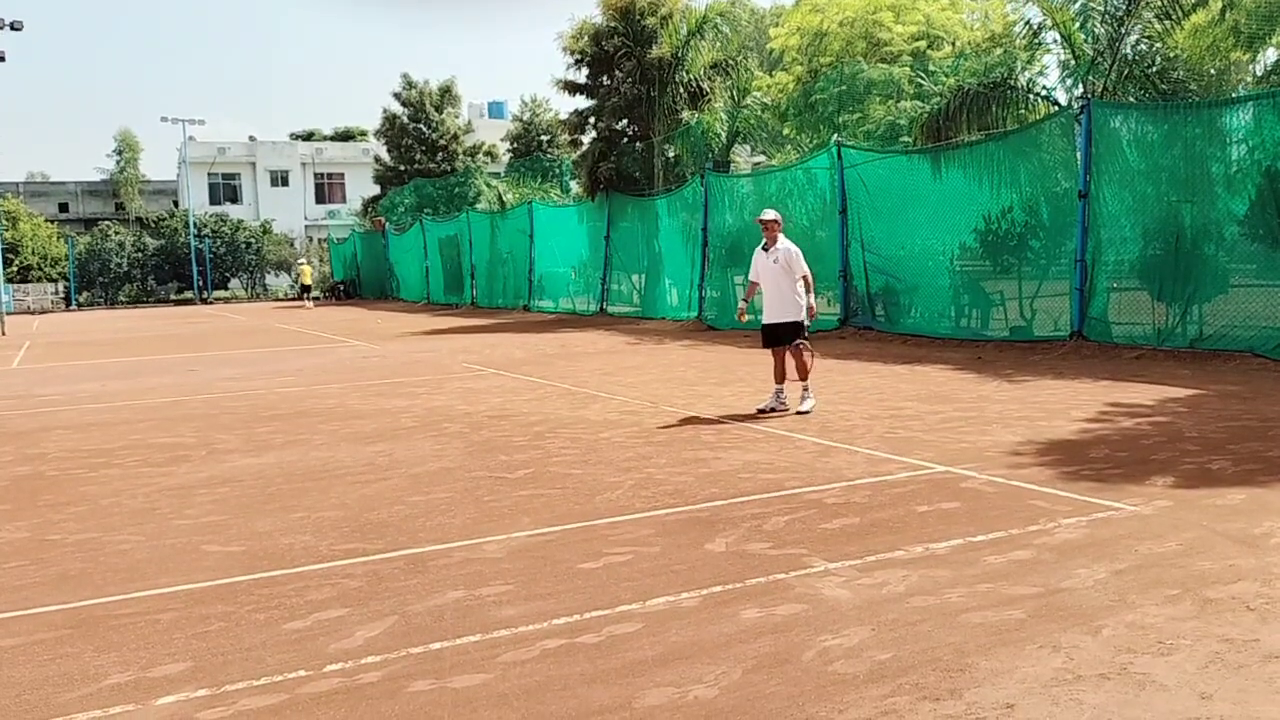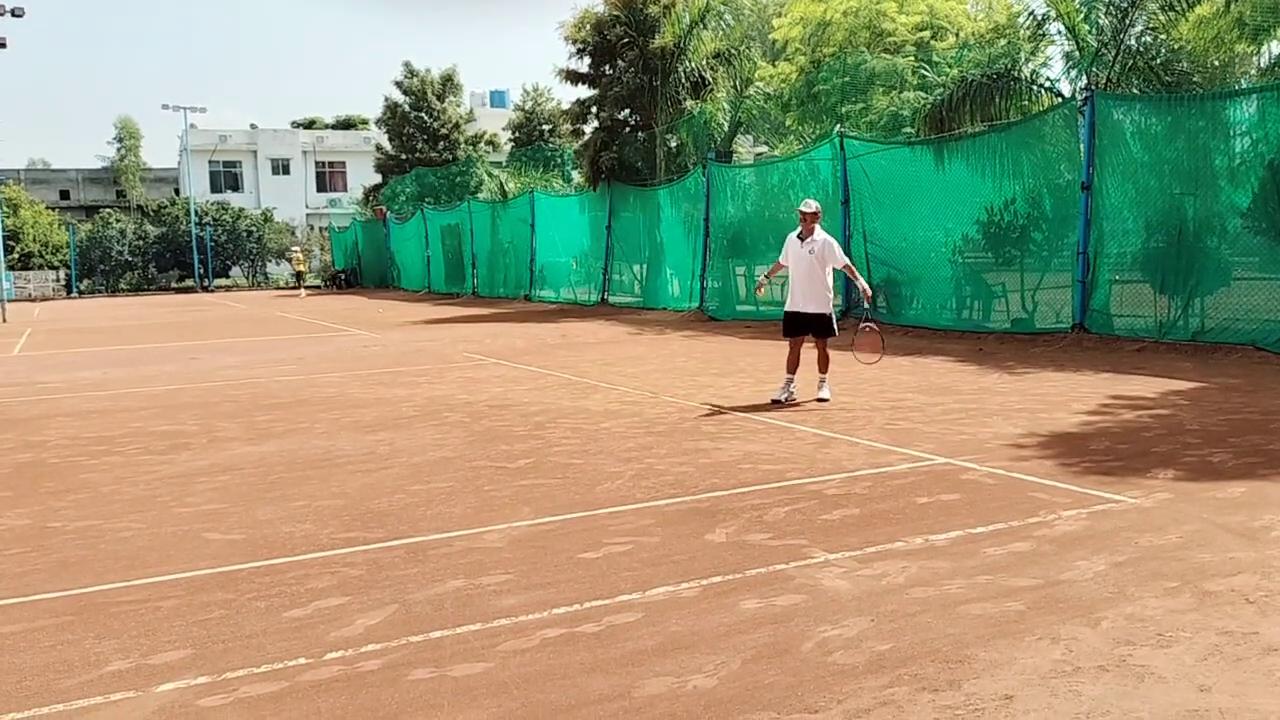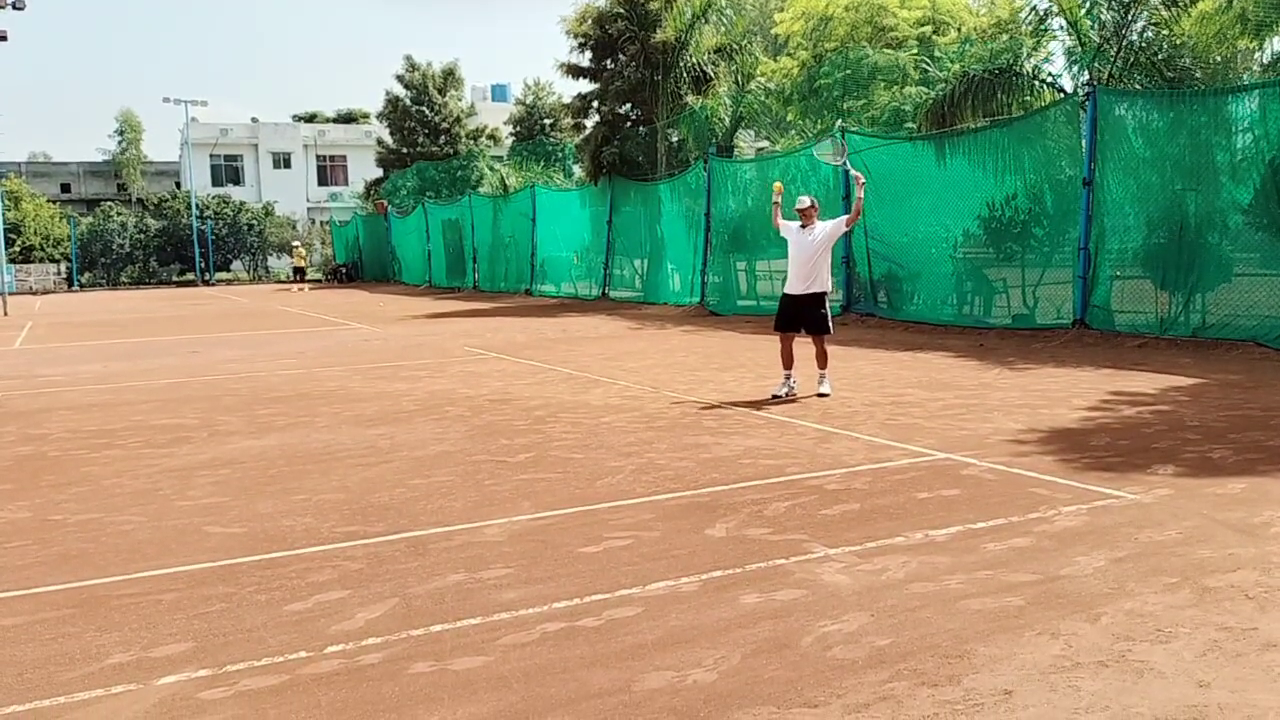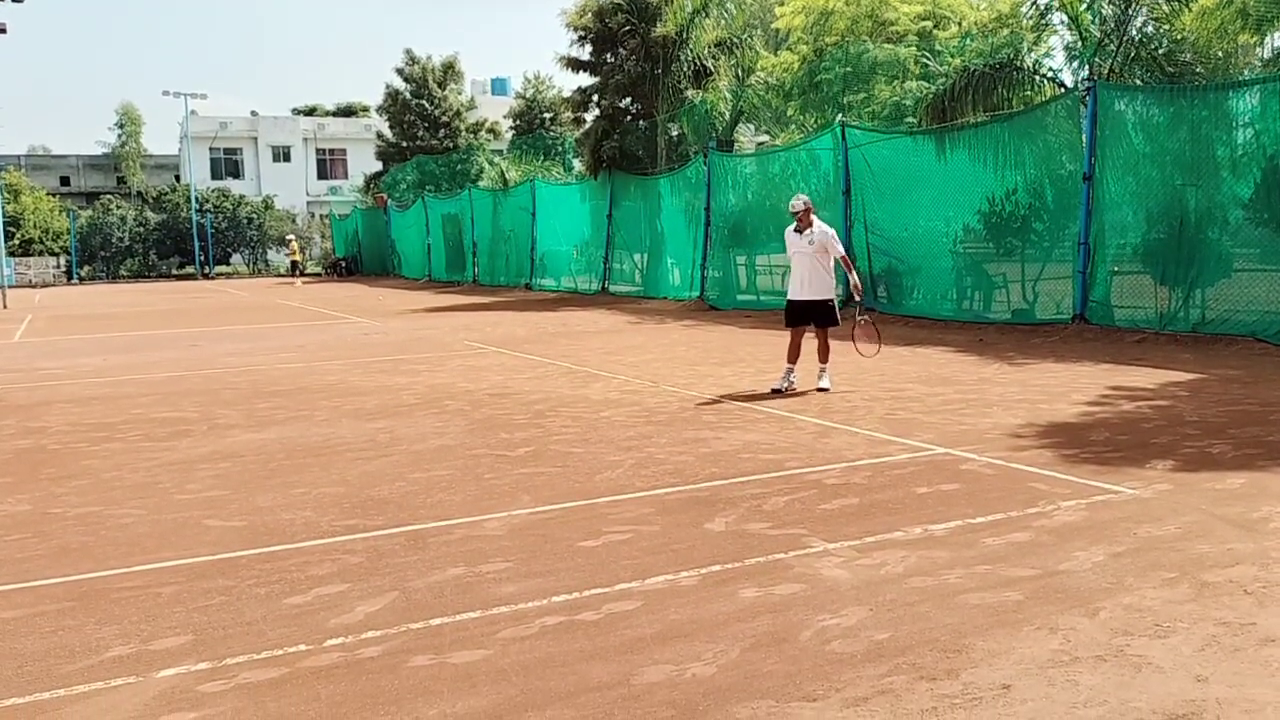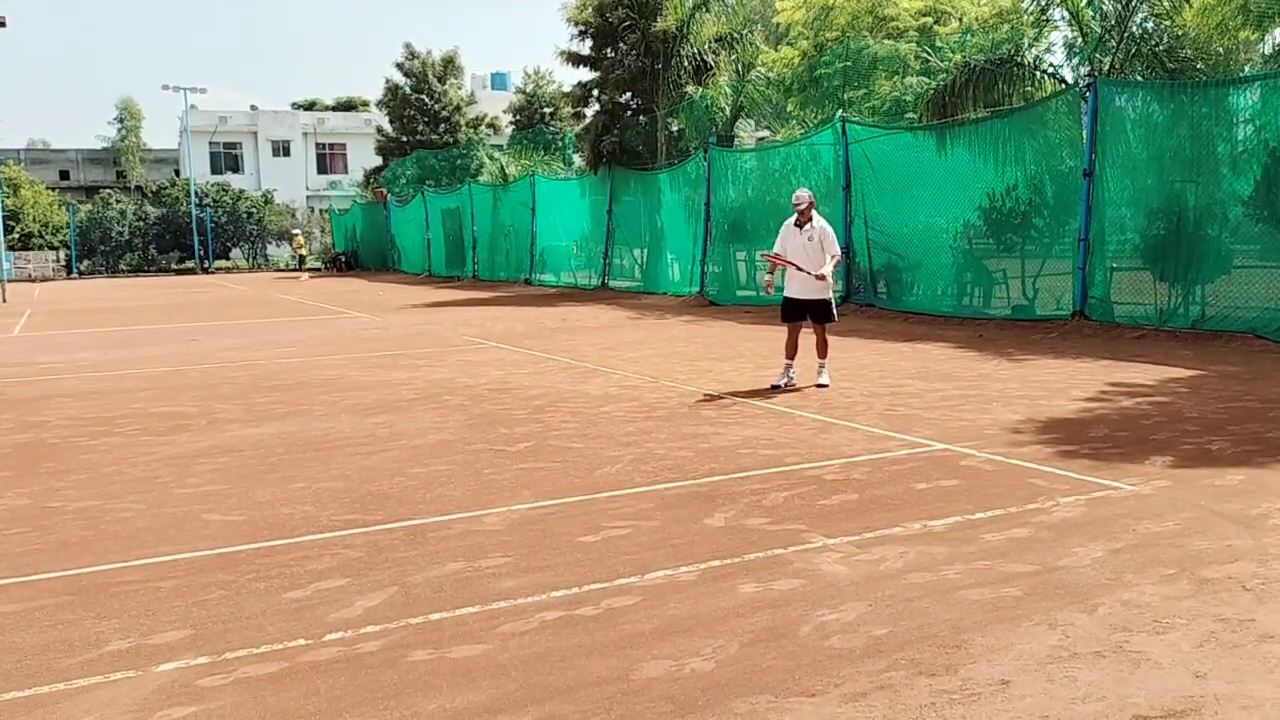
dt=1s
person 1, frame 1
left shoulder: (789, 249)
right shoulder: (759, 252)
left elbow: (805, 275)
right elbow: (754, 281)
left wrist: (810, 299)
right wrist: (744, 303)
left hip: (792, 313)
right hip: (771, 315)
left knee: (797, 353)
right knee: (777, 355)
left ankle: (807, 395)
right ankle: (780, 398)
person 1, frame 2
left shoulder: (826, 242)
right shoulder: (791, 239)
left elbow: (845, 264)
right elbow: (782, 263)
left wrist: (861, 283)
right wrist: (765, 278)
left hip: (819, 306)
right hip: (795, 305)
left knee: (821, 346)
right knee: (794, 345)
left ankle: (823, 385)
right ankle: (789, 387)
person 1, frame 3
left shoulder: (827, 229)
right shoulder: (792, 229)
left elbow: (854, 215)
right elbow: (776, 222)
left wrist: (859, 188)
right wrist: (777, 198)
left hip: (815, 294)
right hip: (791, 294)
left knee: (819, 341)
right knee: (785, 339)
left ankle: (823, 380)
right ankle: (788, 382)
person 1, frame 4
left shoulder: (825, 232)
right shoulder: (789, 232)
left elbow: (842, 256)
left wrist: (853, 277)
left hip: (821, 295)
right hip: (797, 295)
left knee: (822, 335)
right knee: (795, 336)
left ankle: (823, 374)
right ankle: (788, 376)
person 1, frame 5
left shoulder: (823, 228)
right shoulder: (787, 226)
left elbow: (836, 254)
right elbow: (779, 254)
left wrist: (827, 269)
right wrist: (769, 275)
left hip: (818, 292)
right hip: (793, 291)
left knee: (820, 332)
right knee: (792, 331)
left ankle: (823, 371)
right ankle: (788, 372)
